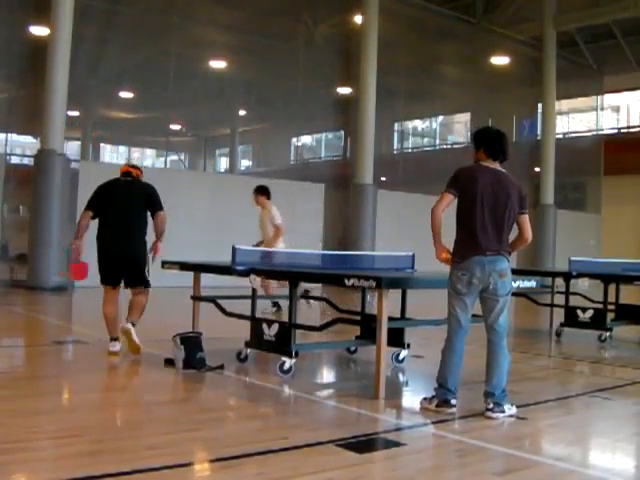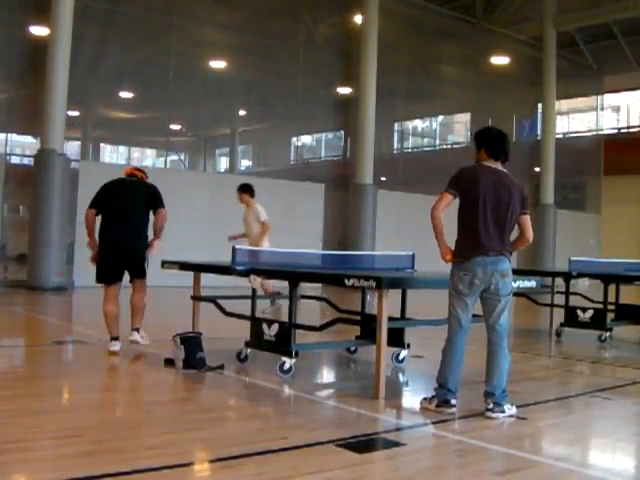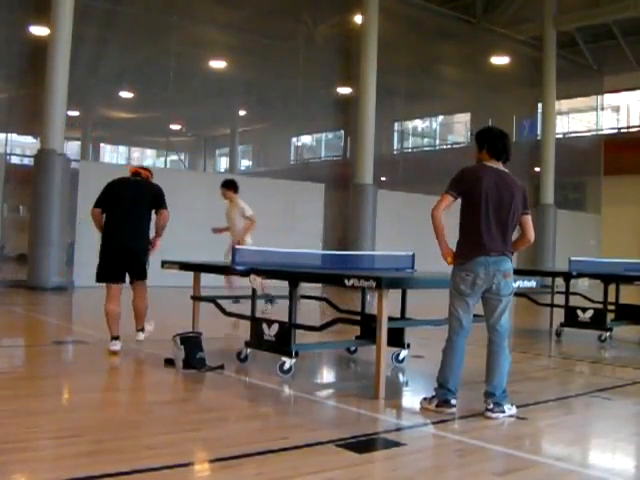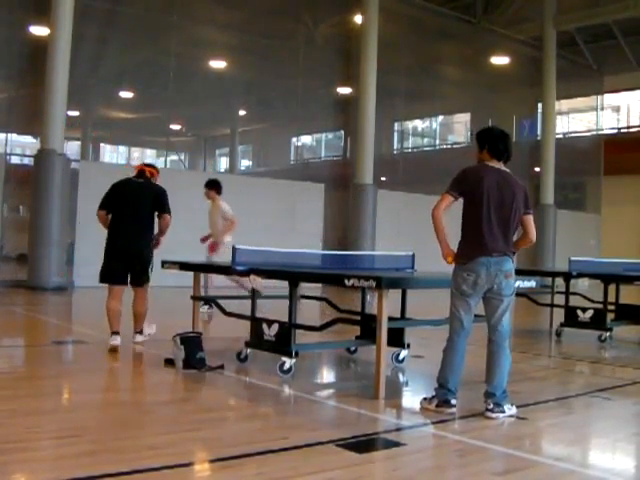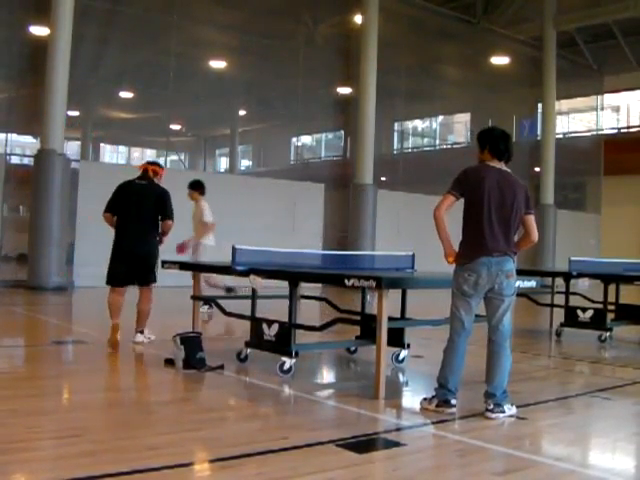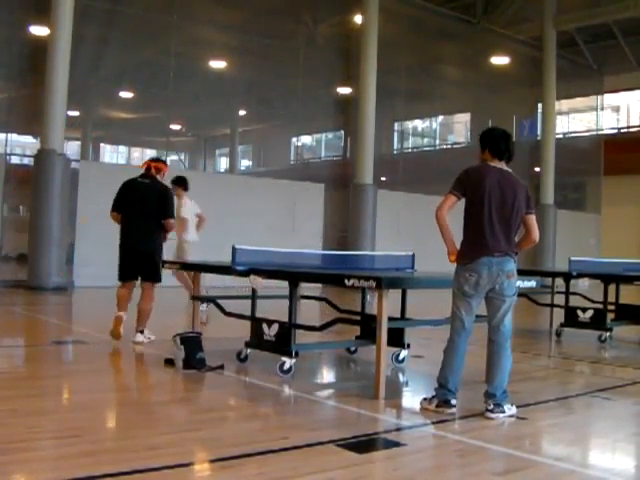
dt=0.1s
person 1, frame 1
left shoulder: (465, 174)
right shoulder: (514, 187)
left elbow: (437, 210)
right elbow: (526, 236)
left wrist: (439, 246)
left hip: (466, 264)
right hip: (499, 266)
left knee: (456, 332)
right knee: (497, 336)
left ankle: (445, 396)
right ankle: (496, 401)
person 1, frame 2
left shoulder: (467, 174)
right shoulder: (515, 187)
left elbow: (437, 210)
right elbow: (527, 236)
left wrist: (443, 246)
left hip: (468, 264)
right hip: (500, 266)
left knee: (457, 332)
right knee: (498, 336)
left ankle: (446, 396)
right ankle: (496, 401)
person 1, frame 3
left shoulder: (469, 175)
right shoulder: (517, 187)
left elbow: (437, 211)
right elbow: (528, 236)
left wrist: (444, 248)
left hip: (469, 264)
right hip: (502, 267)
left knee: (458, 332)
right knee: (499, 336)
left ankle: (446, 396)
right ankle: (496, 401)
person 1, frame 4
left shoulder: (470, 175)
right shoulder: (518, 187)
left elbow: (438, 211)
right elbow: (530, 236)
left wrist: (446, 248)
left hip: (471, 264)
right hip: (504, 267)
left knee: (458, 332)
right knee: (500, 336)
left ankle: (445, 396)
right ankle: (496, 401)
person 1, frame 5
left shoulder: (471, 175)
right shoulder: (519, 187)
left elbow: (440, 211)
right elbow: (532, 236)
left wrist: (448, 248)
left hip: (472, 264)
right hip: (505, 267)
left knee: (459, 332)
right knee: (500, 336)
left ankle: (445, 396)
right ankle: (496, 401)
person 1, frame 6
left shoulder: (472, 175)
right shoulder: (520, 187)
left elbow: (442, 211)
right elbow: (533, 236)
left wrist: (451, 247)
left hip: (473, 264)
right hip: (506, 267)
left knee: (459, 333)
right knee: (500, 337)
left ankle: (445, 396)
right ankle: (496, 401)
person 2, frame 1
left shoulder: (104, 187)
right shoulder: (147, 189)
left elbow: (87, 214)
right elbow: (160, 216)
left wrist: (78, 239)
right wrist: (158, 240)
left hip: (106, 246)
right hip: (134, 247)
left knee: (110, 291)
right knee: (140, 291)
left ankle: (114, 341)
right ankle: (130, 325)
person 2, frame 2
left shoulder: (109, 186)
right shoulder: (150, 189)
left elbow: (90, 212)
right elbow: (161, 214)
left wrist: (92, 238)
right wrist: (155, 239)
left hip: (108, 243)
right hip: (136, 244)
left knee: (111, 292)
right knee: (139, 286)
left ankle: (114, 341)
right ankle: (136, 331)
person 2, frame 3
left shoulder: (113, 184)
right shoulder: (154, 188)
left elbow: (96, 211)
right elbow: (163, 214)
right wrist: (157, 236)
left hip: (111, 243)
right hip: (138, 244)
left knee: (113, 292)
right knee: (139, 287)
left ankle: (114, 340)
right ankle: (140, 330)
person 2, frame 4
left shoulder: (118, 185)
right shoulder: (158, 191)
left elbow: (101, 213)
right elbow: (165, 219)
right wrist: (159, 236)
left hip: (115, 245)
right hip: (142, 246)
left knee: (115, 292)
right knee: (140, 290)
left ankle: (115, 335)
right ankle: (139, 332)
person 2, frame 5
left shoulder: (123, 187)
right shoulder: (161, 192)
left elbow: (107, 215)
right elbow: (168, 223)
right wrist: (162, 235)
left hip: (122, 247)
right hip: (147, 248)
left knee: (117, 290)
right knee: (145, 290)
left ankle: (115, 322)
right ankle: (140, 332)
person 2, frame 6
left shoulder: (127, 185)
right shoulder: (163, 190)
left elbow: (115, 214)
right elbow: (170, 222)
right wrist: (165, 232)
left hip: (127, 244)
right hip: (151, 245)
left knee: (126, 284)
right knee: (148, 289)
left ankle: (120, 314)
right ankle: (140, 332)
person 3, frame 1
left shoulder: (272, 211)
right shoulder: (263, 211)
left elbow: (280, 230)
left wrist: (271, 245)
right wrist: (261, 243)
left hip: (276, 248)
right hip: (267, 248)
right knee: (264, 278)
right ankle: (276, 304)
person 3, frame 2
left shoulder: (257, 209)
right shoulder: (246, 210)
left elbow: (267, 227)
left wrist: (258, 243)
right wrist: (238, 236)
left hip: (260, 247)
right hip: (253, 247)
left knee: (252, 275)
right knee: (259, 276)
right ankle: (273, 297)
person 3, frame 3
left shoulder: (240, 205)
right shoulder: (230, 205)
left elbow: (253, 221)
left wrist: (242, 237)
right wrist: (222, 229)
left hip: (242, 242)
right hip: (236, 242)
right ankle: (267, 297)
person 3, frame 4
left shoulder: (221, 205)
right shoulder: (213, 205)
left elbow: (234, 222)
left wrist: (220, 238)
right wrist: (208, 235)
left hip: (223, 242)
right hip: (218, 242)
person 3, frame 5
left shoulder: (203, 207)
right shoulder: (199, 206)
left elbow: (209, 227)
right elbow: (209, 226)
left wrist: (191, 240)
left hip: (203, 244)
right hip: (201, 244)
right knee: (205, 275)
person 3, frame 6
left shoulder: (183, 202)
right shoulder: (190, 201)
left elbow: (183, 224)
right elbow: (202, 218)
right wrist: (195, 233)
left hip: (186, 241)
right hip: (187, 240)
left knee: (179, 271)
right knee: (178, 271)
right ankle: (193, 295)
